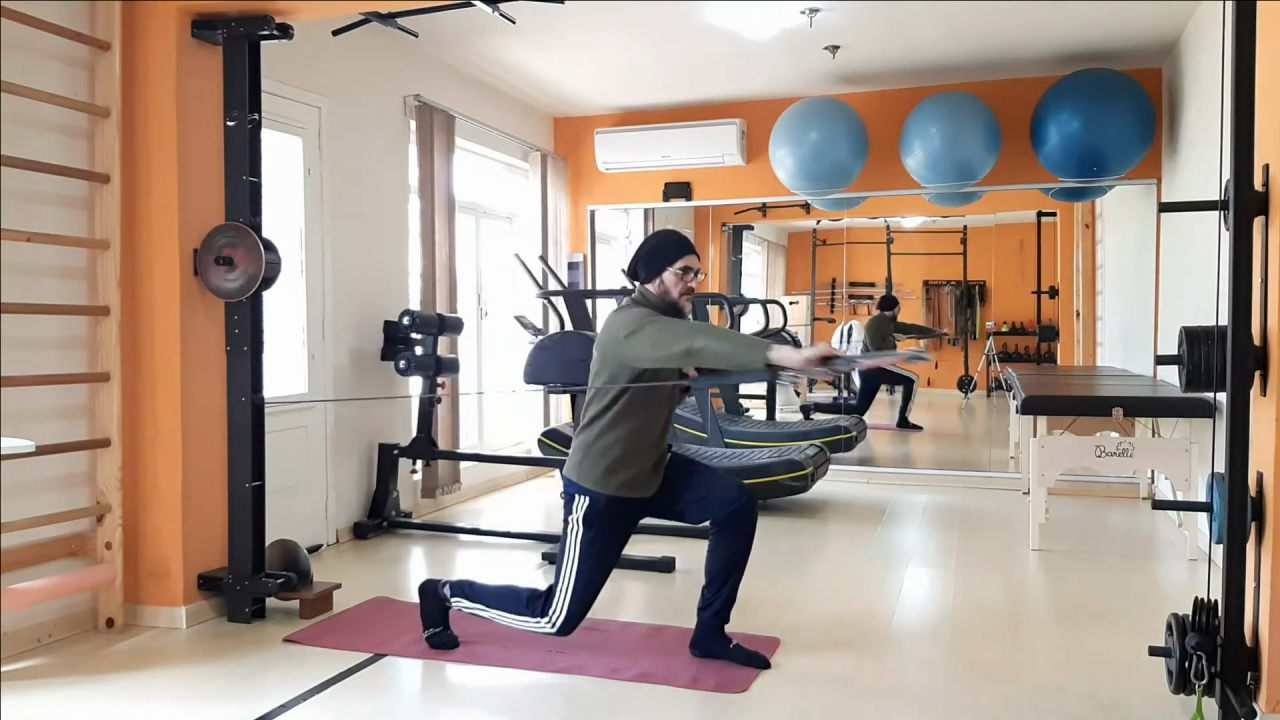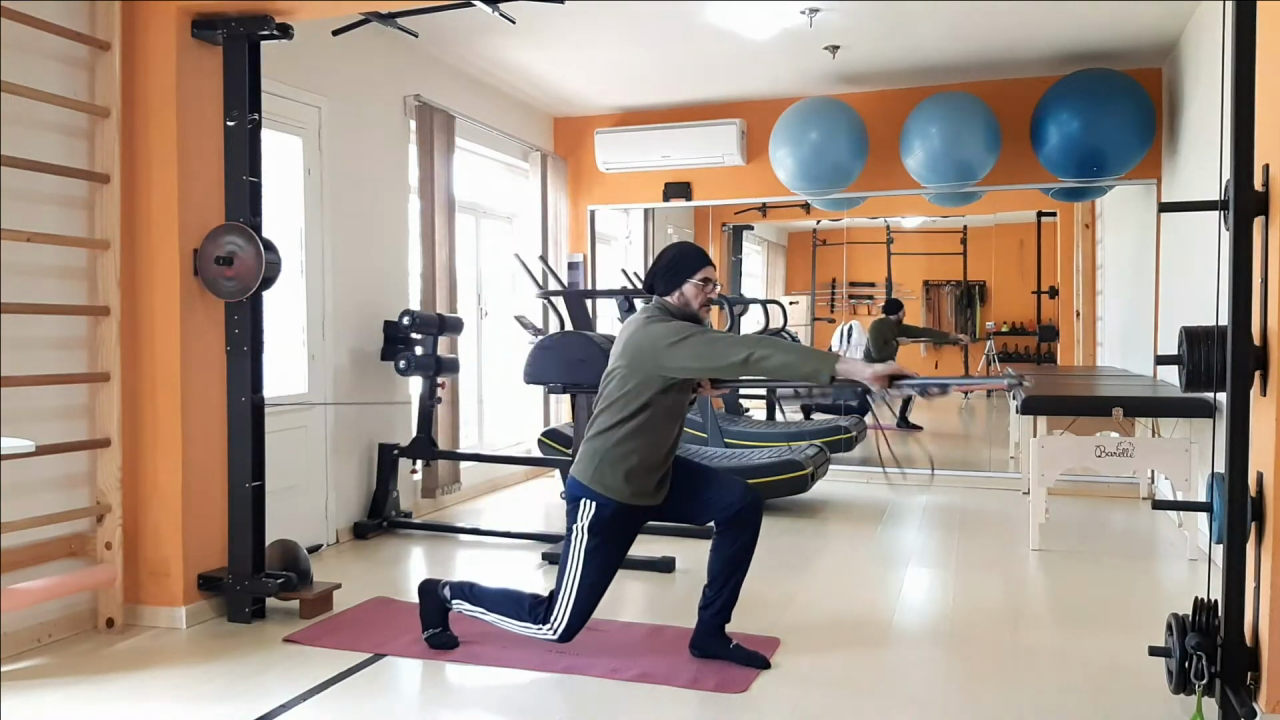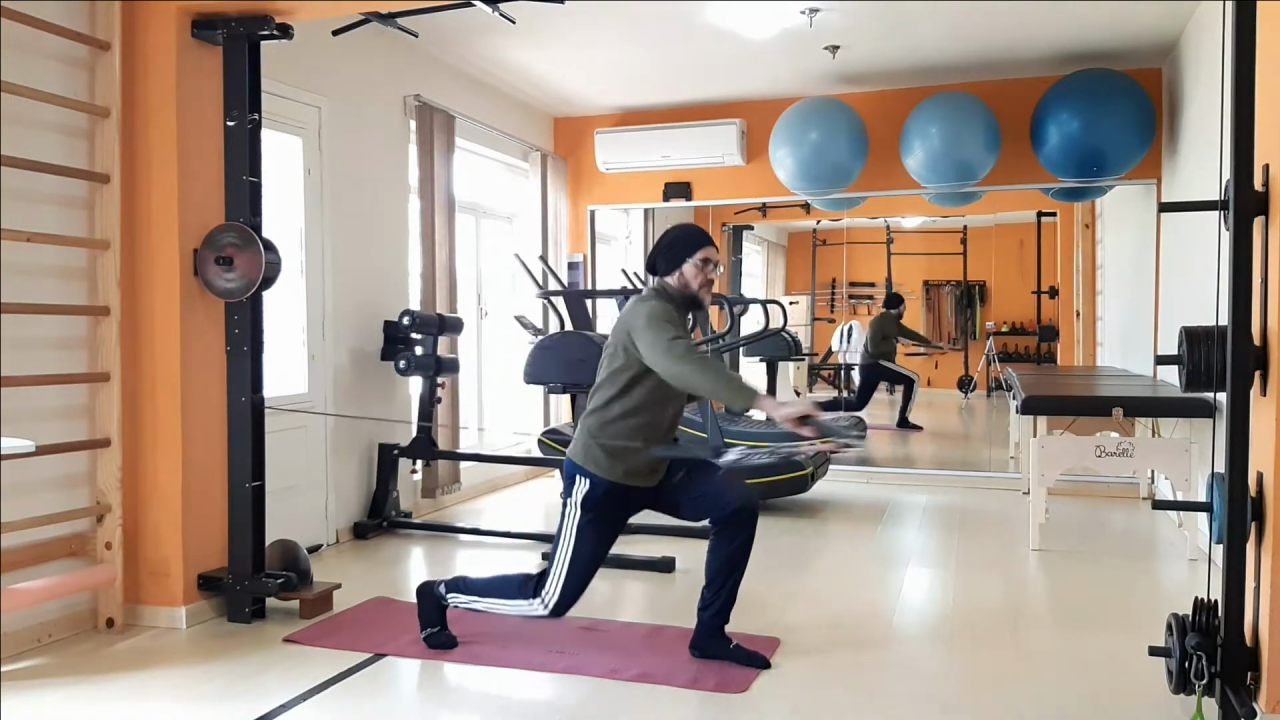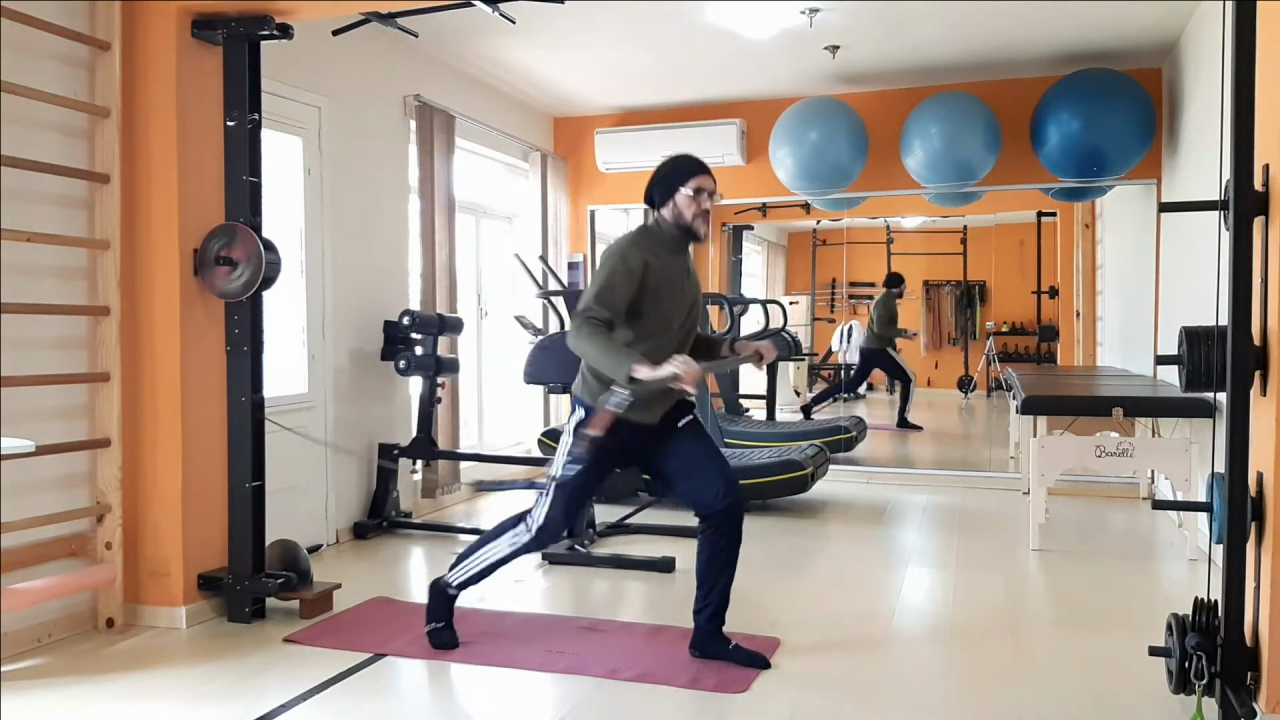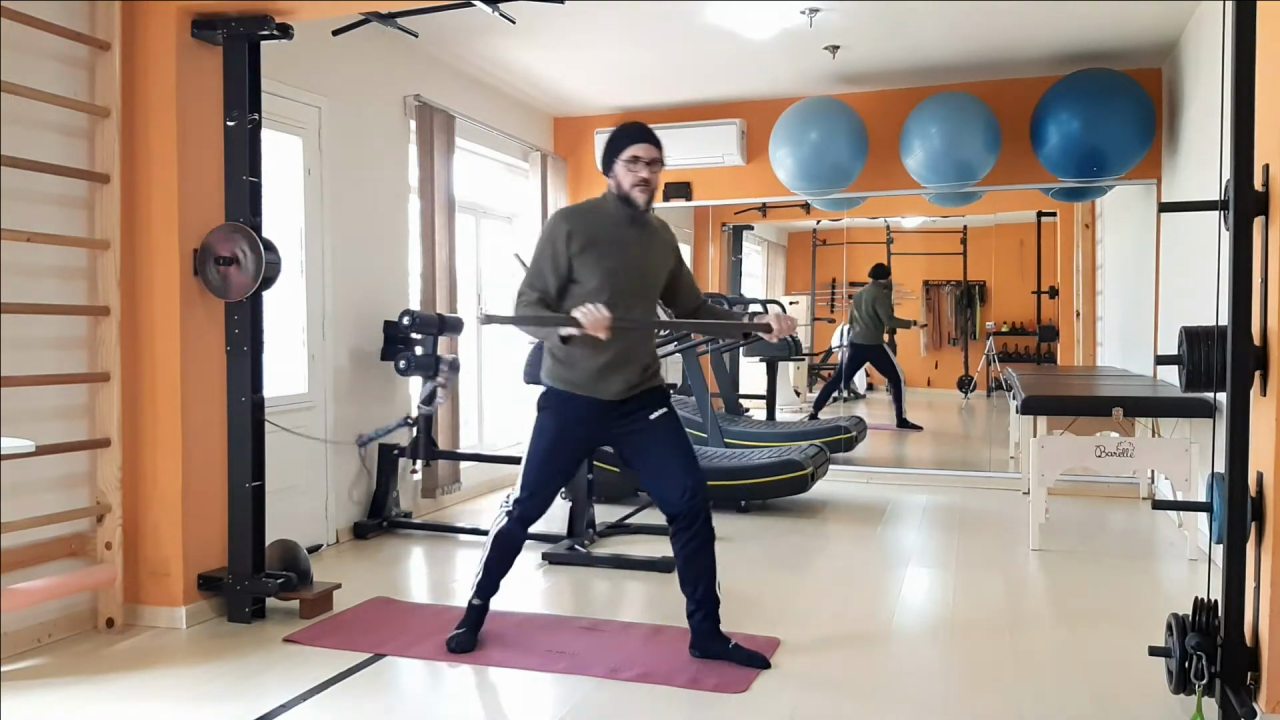
dt=0.3s
person 1, frame 1
left shoulder: (661, 318)
right shoulder: (629, 322)
right elbow: (691, 342)
left wrist: (688, 381)
right wrist: (783, 354)
left hip: (650, 469)
right hip: (599, 484)
left knee: (736, 506)
right knee: (558, 618)
left ankle: (710, 634)
right ankle: (444, 594)
person 1, frame 2
left shoulder: (666, 328)
right shoulder: (657, 334)
right elbow: (744, 352)
left wrist: (694, 388)
right wrist: (850, 367)
left hip: (654, 473)
right hip: (604, 490)
left knee: (742, 506)
right knee: (559, 624)
left ankle: (710, 634)
right ankle: (445, 594)
person 1, frame 3
left shoulder: (674, 312)
right shoulder: (650, 313)
right elbow: (678, 364)
left wrist: (725, 385)
right wrist: (770, 405)
left hip: (656, 462)
right hip: (601, 472)
left knee: (739, 506)
right knee: (555, 597)
left ankle: (711, 635)
right ankle: (440, 594)
person 1, frame 4
left shoulder: (682, 258)
right shoulder: (631, 252)
right elbow: (585, 329)
left wrist: (734, 348)
right wrist: (647, 369)
left hip: (665, 412)
left knee: (725, 503)
right knee: (544, 524)
left ankle: (709, 635)
right ankle: (447, 588)
person 1, frame 5
left shoulder: (661, 237)
right shoulder: (569, 225)
left elbow: (692, 311)
right elbow: (526, 309)
left wrist: (754, 322)
right wrist: (571, 322)
left hip: (642, 397)
right hip: (571, 397)
left knee: (690, 506)
right knee: (524, 508)
left ankle: (707, 635)
right ankle: (477, 609)
